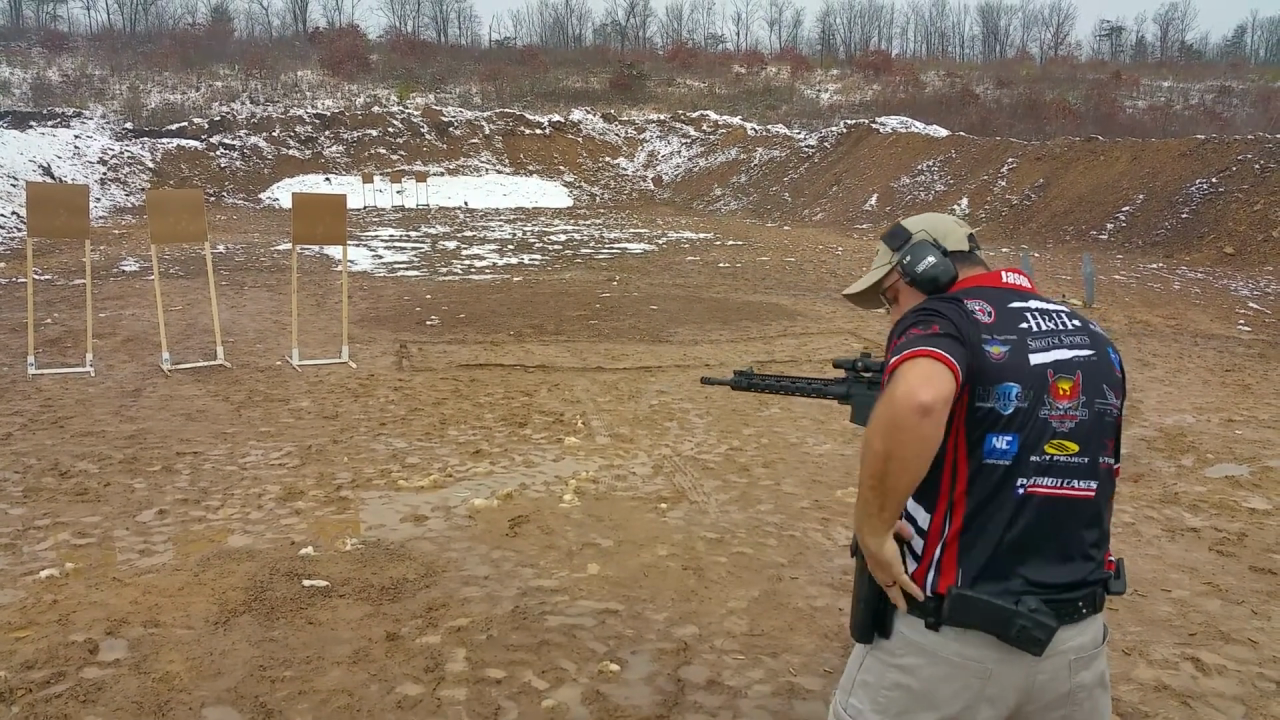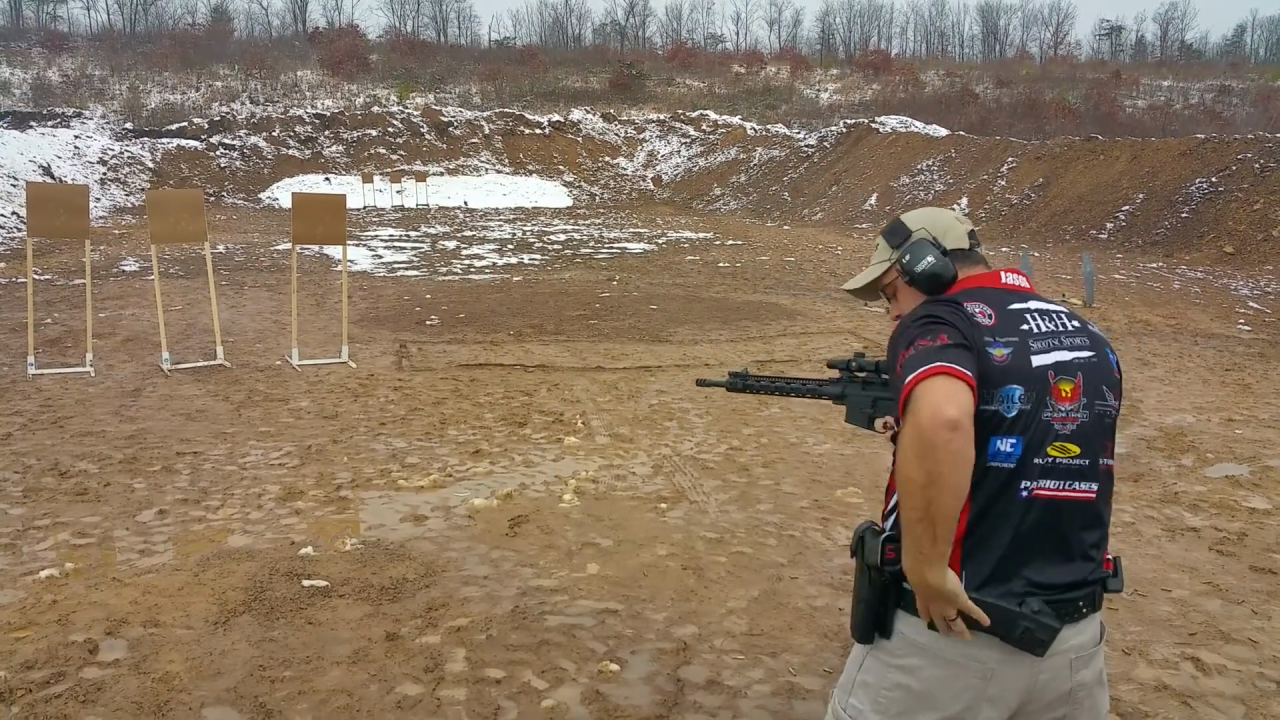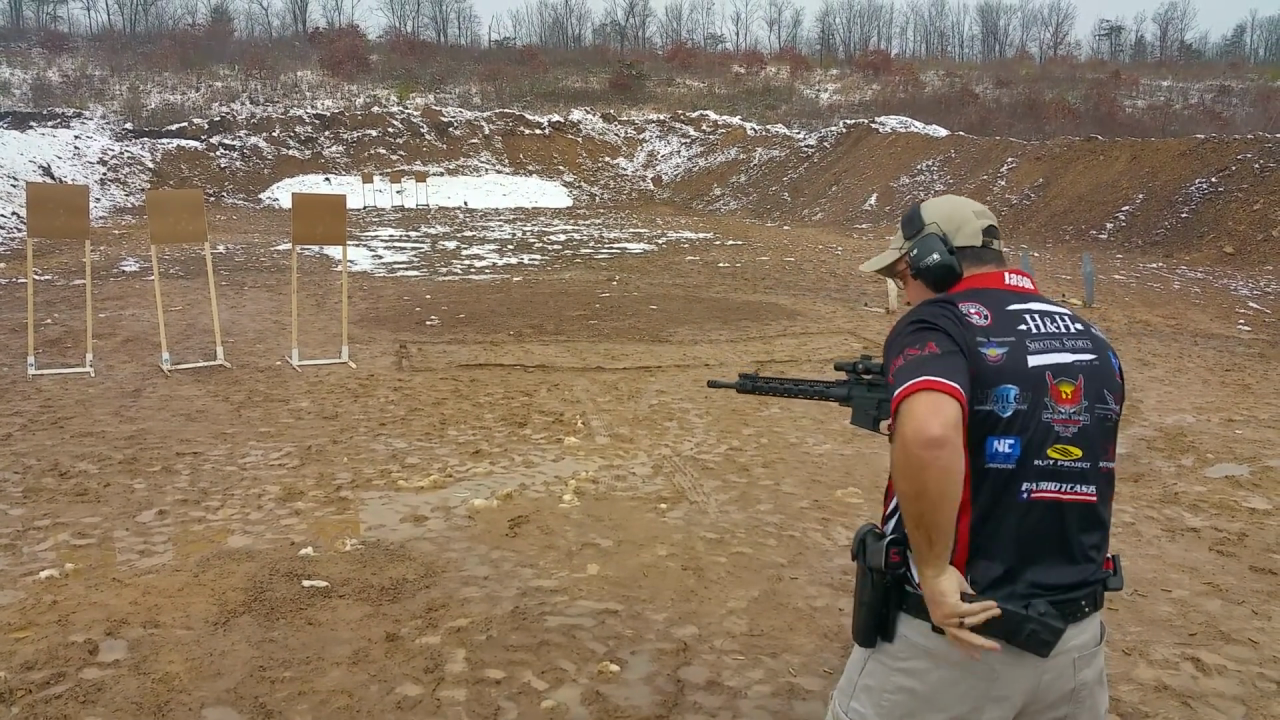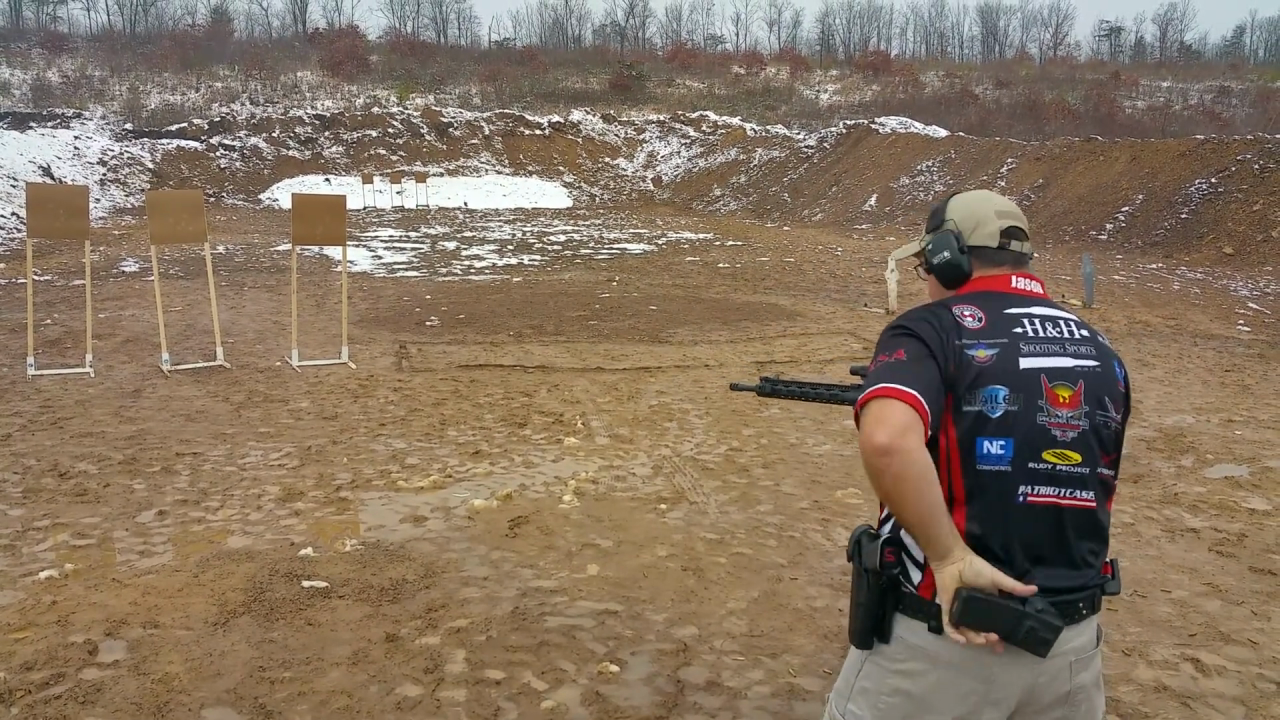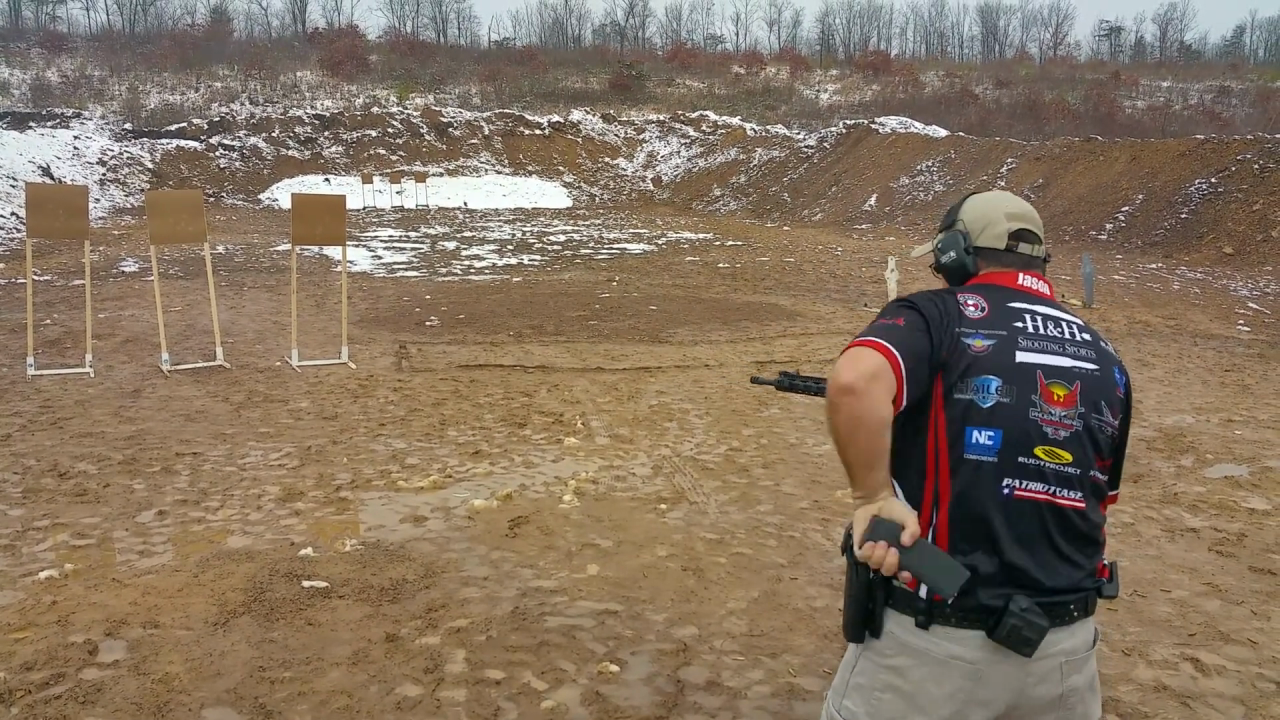
dt=0.2s
person 1, frame 1
left shoulder: (939, 319)
right shoulder: (1094, 340)
left elbow: (918, 401)
left wrist: (871, 527)
left hip: (942, 637)
right hip: (1072, 638)
person 1, frame 2
left shoulder: (940, 323)
right shoulder: (1090, 340)
left elbow: (943, 420)
left wrist: (926, 563)
left hip: (941, 634)
right hip: (1070, 634)
person 1, frame 3
left shoulder: (937, 324)
right shoulder: (1093, 342)
left elbow: (928, 434)
left wrist: (934, 570)
left hip: (943, 632)
right hip: (1071, 636)
person 1, frame 4
left shoulder: (932, 328)
right shoulder: (1100, 353)
left elbow: (886, 440)
left wrist: (950, 557)
left hip: (936, 636)
right hip: (1069, 639)
person 1, frame 5
left shoulder: (941, 315)
right shoulder: (1098, 355)
left elbow: (855, 382)
left wrist: (873, 496)
left hip: (933, 638)
right hip: (1061, 639)
